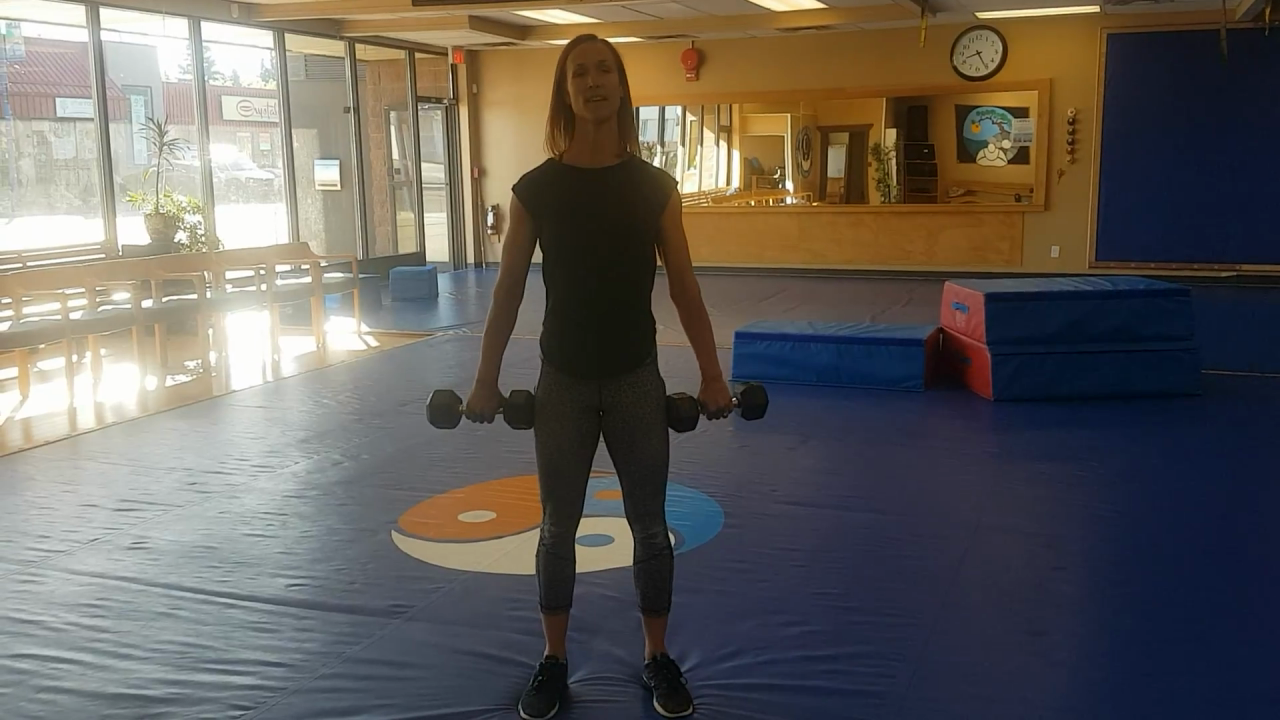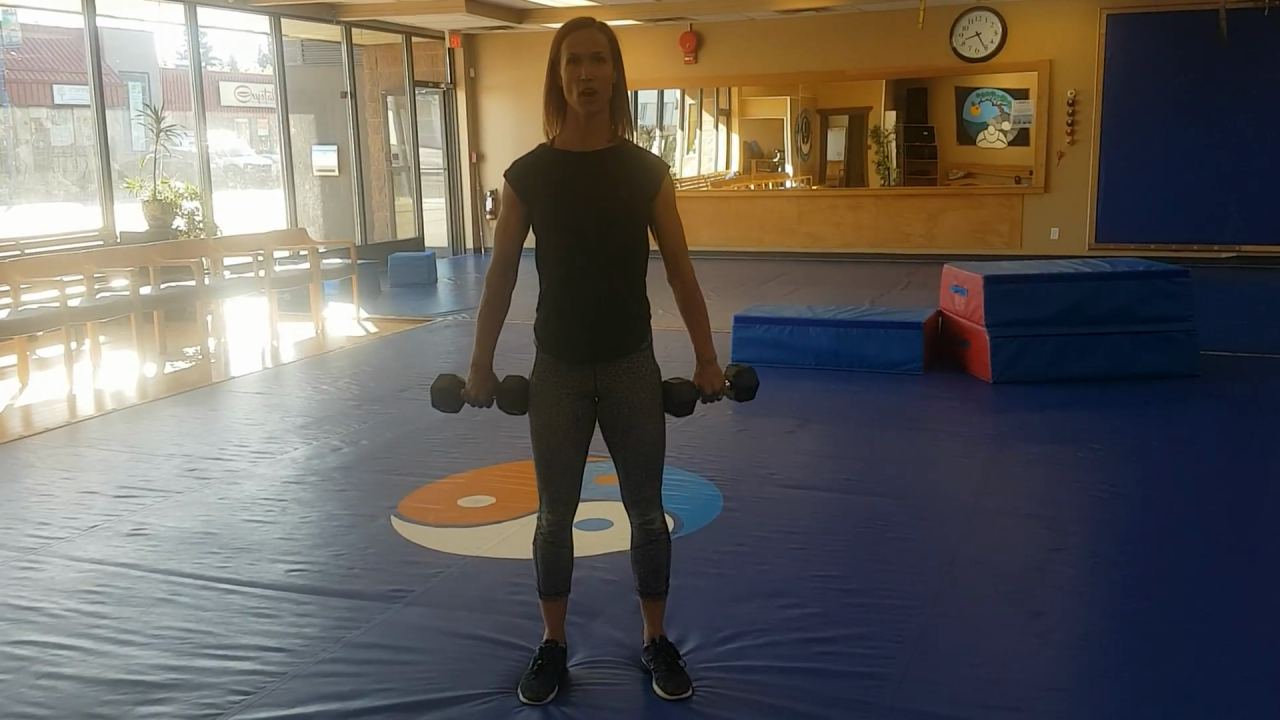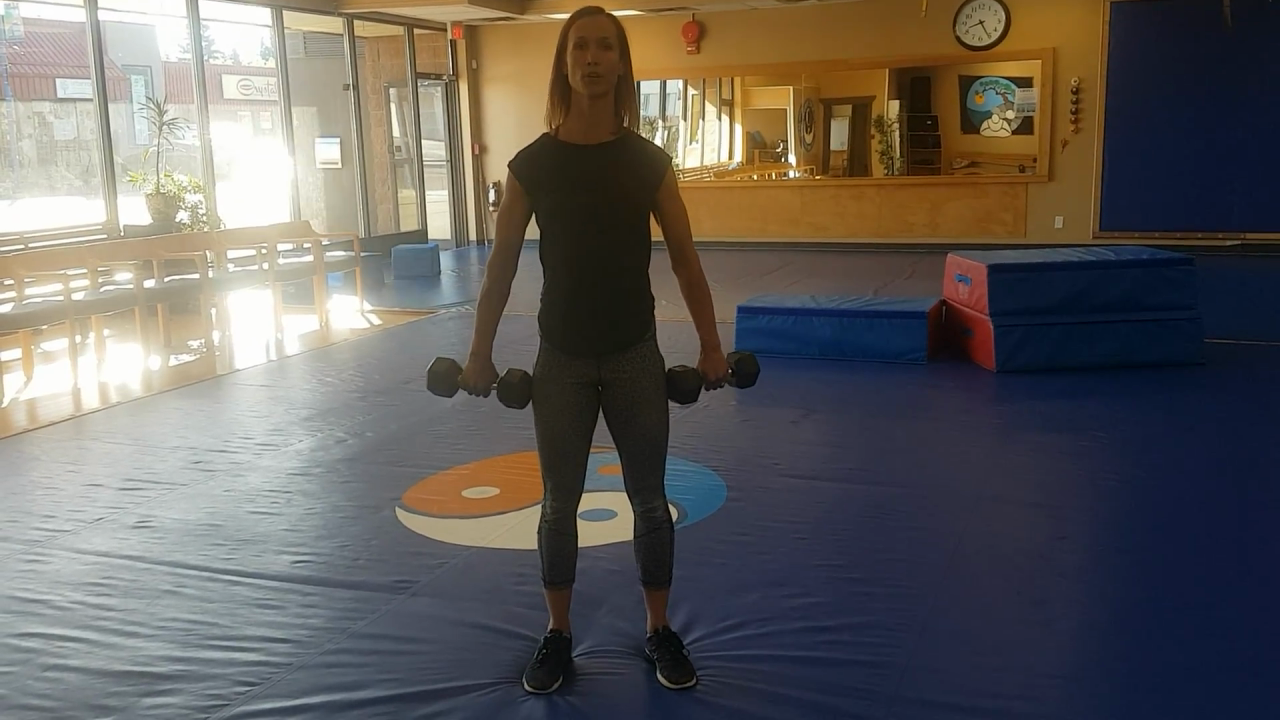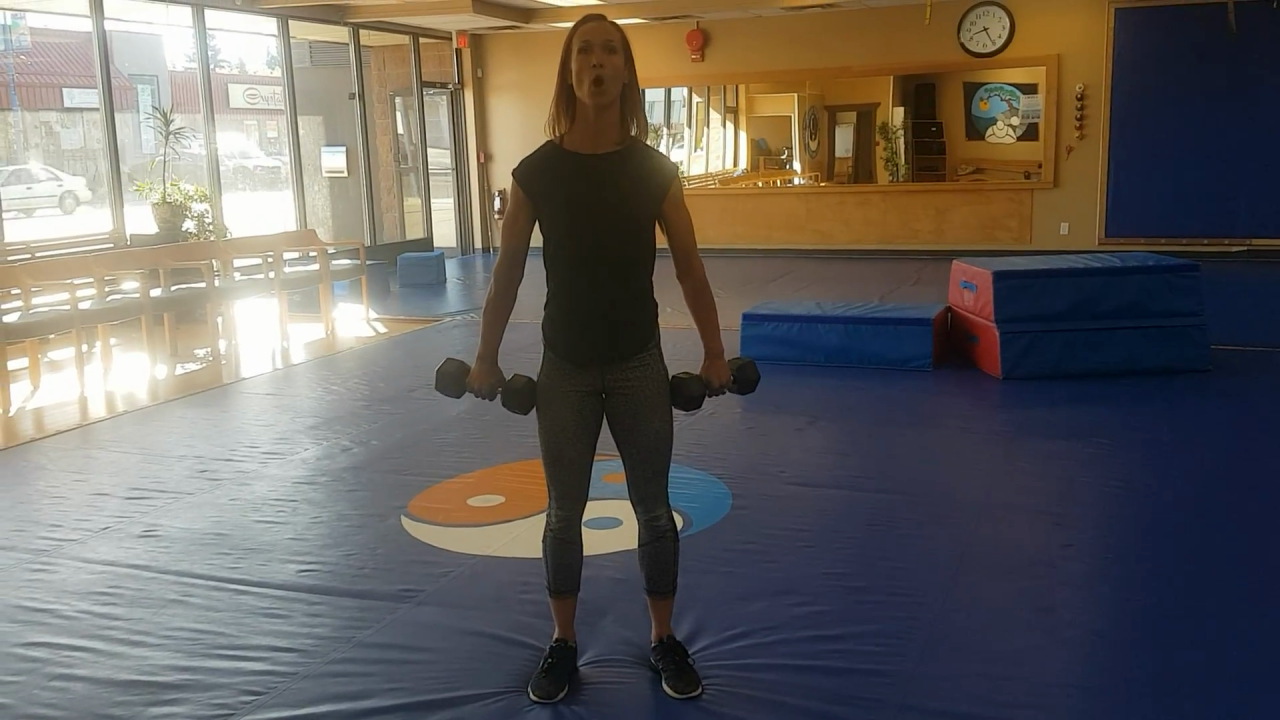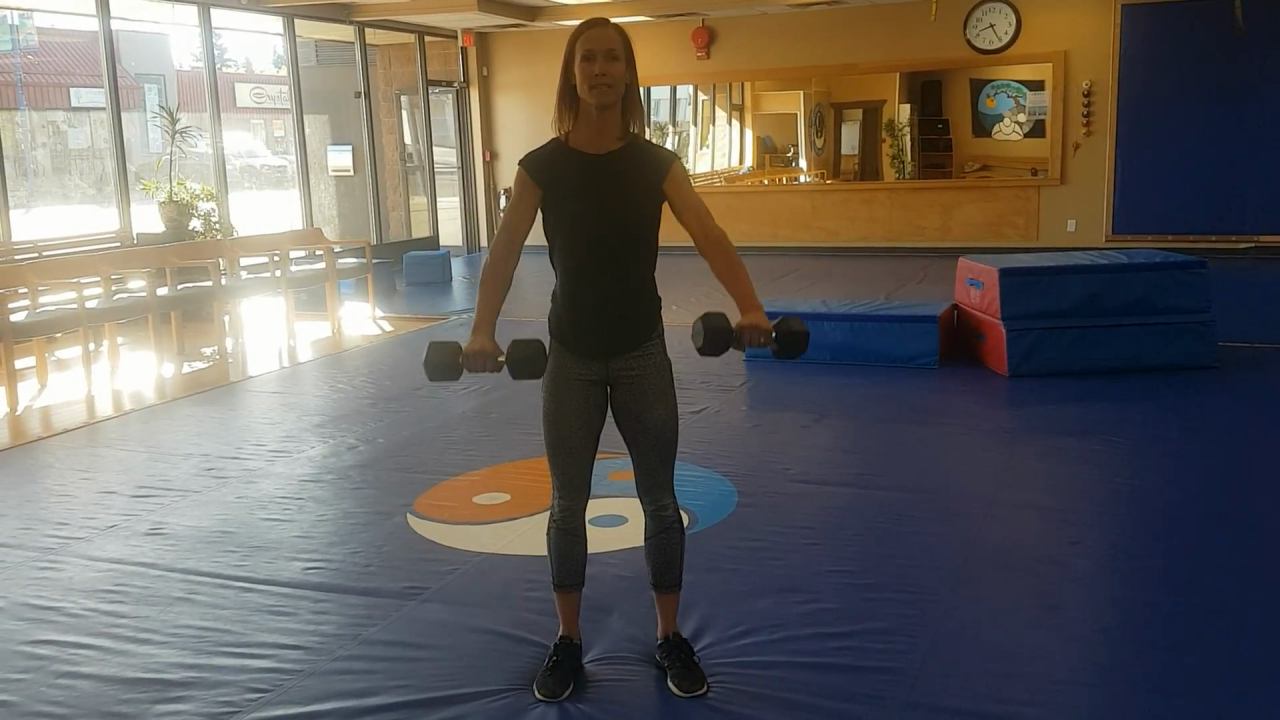
dt=1s
person 1, frame 1
left shoulder: (653, 186)
right shoulder: (536, 188)
left elbow: (684, 287)
right elbow: (508, 290)
left wrist: (712, 375)
right wrist: (486, 380)
left hip: (636, 380)
right hip: (563, 382)
left knee: (650, 526)
right knee: (558, 526)
left ankle: (658, 659)
right ankle: (553, 662)
person 1, frame 2
left shoulder: (645, 170)
right shoulder: (527, 173)
left elbow: (679, 269)
right elbow: (500, 274)
left wrist: (706, 358)
right wrist: (481, 364)
left hip: (630, 364)
right hip: (557, 368)
left knee: (646, 509)
right knee: (554, 513)
left ankle: (656, 642)
right ankle: (552, 645)
person 1, frame 3
left shoulder: (648, 161)
right shoulder: (532, 164)
left elbow: (684, 258)
right elbow: (501, 263)
left wrist: (711, 346)
right wrist: (480, 353)
left hip: (635, 356)
right hip: (561, 359)
left knee: (649, 500)
right knee: (559, 503)
left ankle: (660, 632)
right ankle: (557, 635)
person 1, frame 4
left shoulder: (654, 170)
right shoulder: (536, 171)
left elbow: (689, 267)
right elbow: (507, 270)
left wrist: (714, 352)
right wrist: (486, 357)
left hip: (638, 364)
right hip: (564, 368)
left knee: (653, 508)
right knee: (564, 511)
left ankle: (665, 640)
right ankle: (562, 644)
person 1, frame 5
left shoulder: (655, 162)
right shoulder: (542, 165)
left elbow: (708, 234)
right elbow: (506, 245)
left wrist: (750, 305)
right wrist: (482, 325)
left hip: (641, 354)
right hip: (571, 357)
left knee: (659, 500)
right knee: (567, 503)
left ankle: (670, 637)
right ankle: (567, 642)
